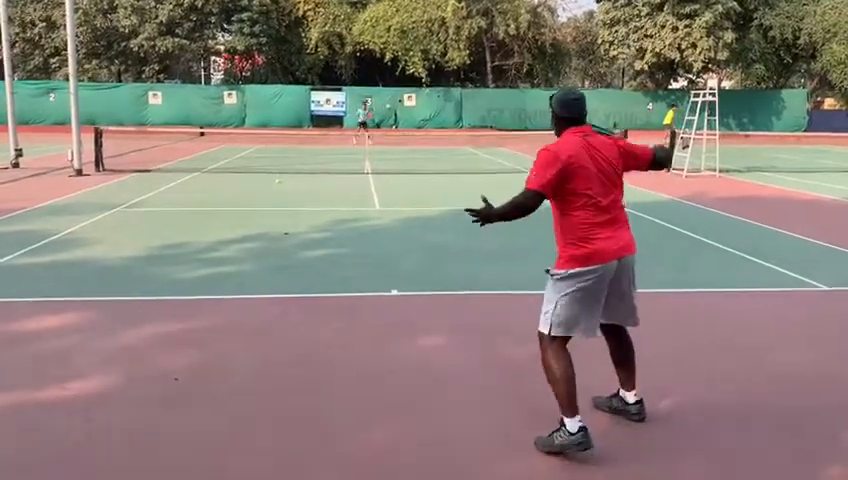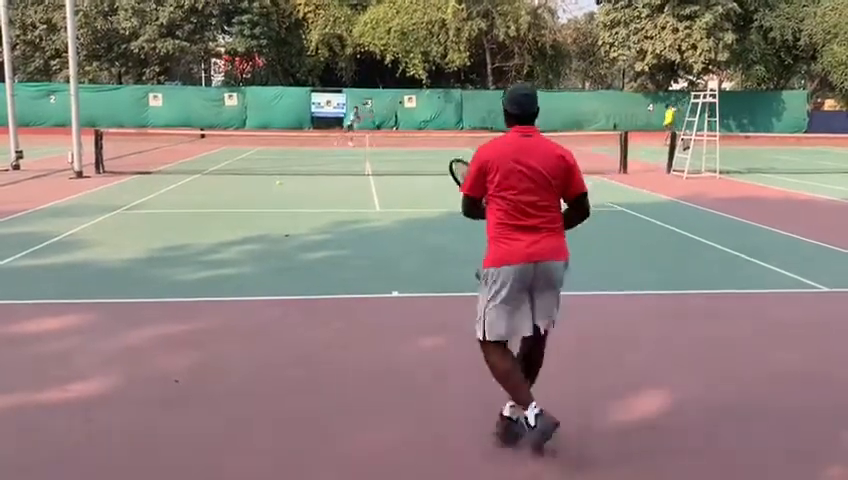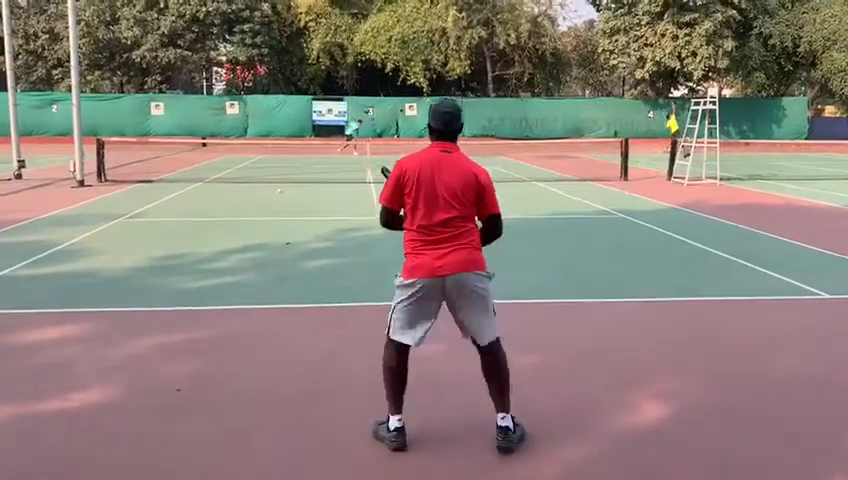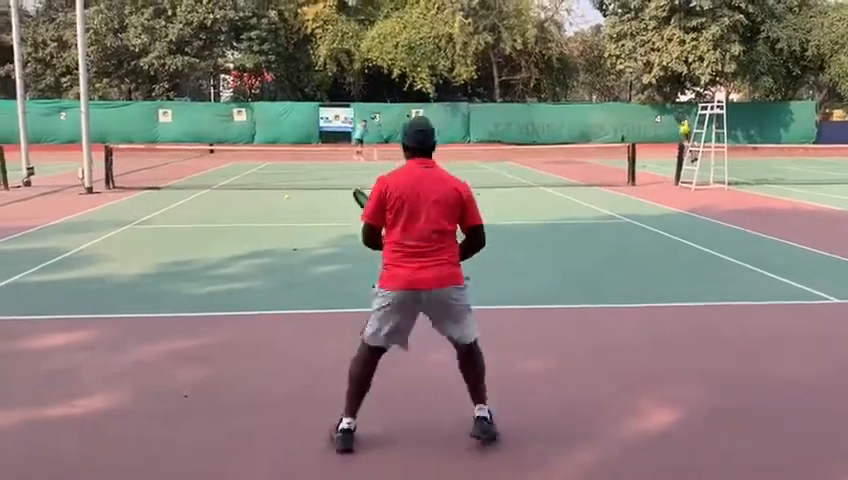
dt=0.5s
person 1, frame 1
left shoulder: (554, 152)
right shoulder: (613, 146)
left elbow: (528, 201)
right elbow: (661, 160)
left wrist: (492, 215)
right wrist: (661, 147)
left hip: (583, 261)
right hip: (622, 252)
left knee: (552, 341)
right knee: (613, 324)
left ankle: (572, 428)
right ankle: (629, 398)
person 1, frame 2
left shoulder: (487, 153)
right shoulder: (561, 155)
left elbow: (470, 209)
right elbow: (581, 211)
left hip: (506, 261)
right hip: (552, 258)
left knee: (493, 344)
right knee: (535, 335)
left ankle: (533, 414)
right ankle: (514, 412)
person 1, frame 3
left shoulder: (405, 166)
right shoulder: (477, 172)
left elbow: (387, 220)
right elbow: (493, 228)
left hip: (419, 272)
right hip: (467, 270)
left knee: (396, 343)
right knee: (489, 345)
left ankle: (395, 425)
right ankle: (506, 425)
person 1, frame 4
left shoulder: (387, 184)
right shoulder: (458, 186)
left elbow: (370, 239)
right elbow: (477, 240)
left hip: (399, 285)
right hip: (447, 284)
left knee: (370, 349)
right knee: (468, 344)
left ankle: (346, 427)
right ankle: (483, 415)
